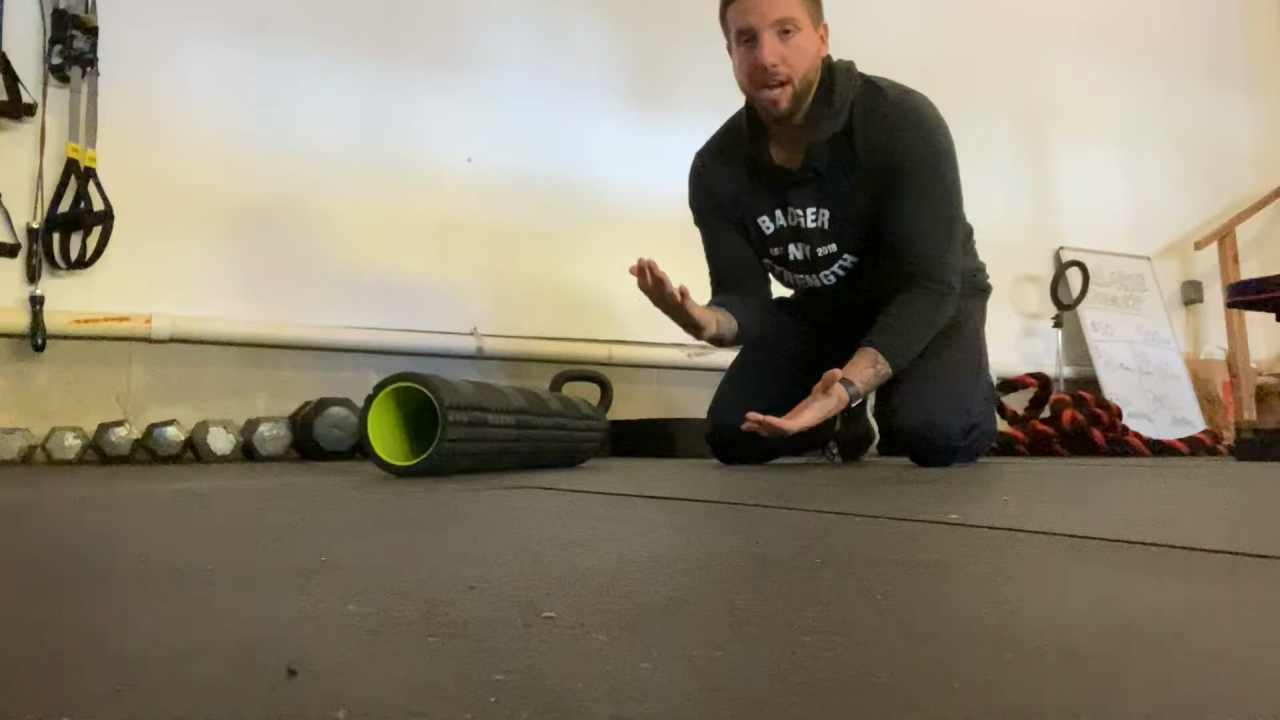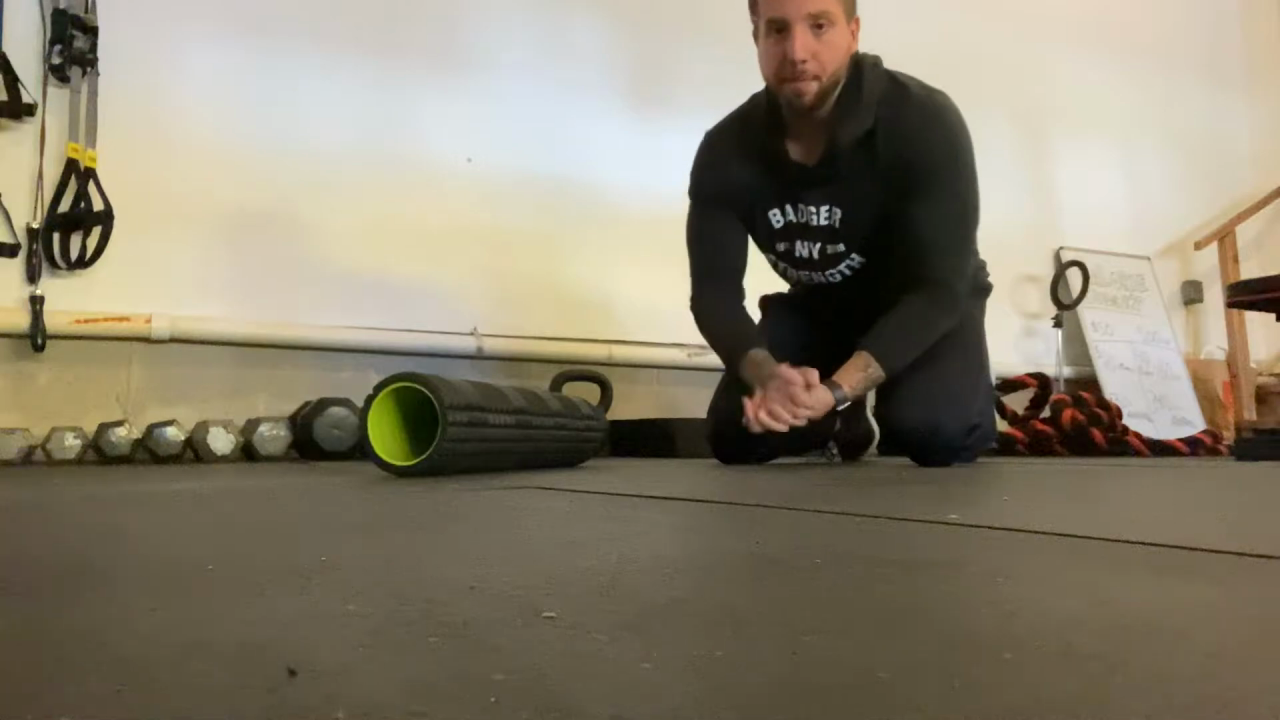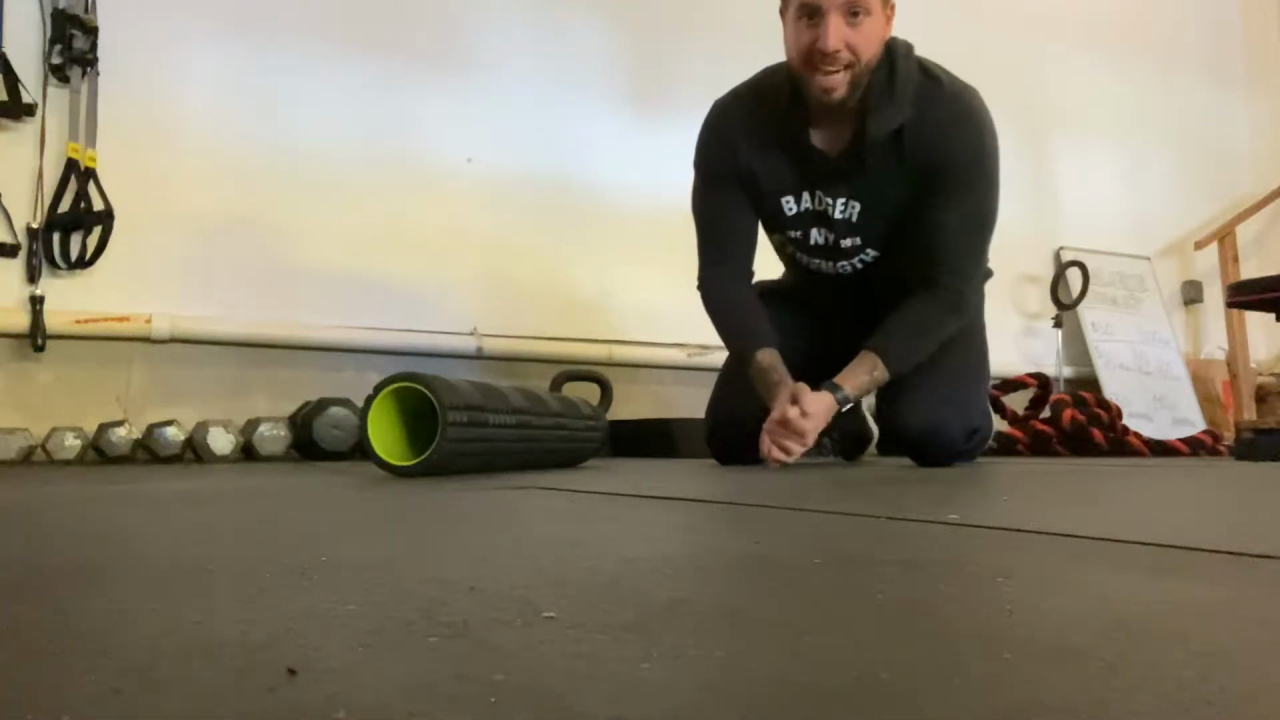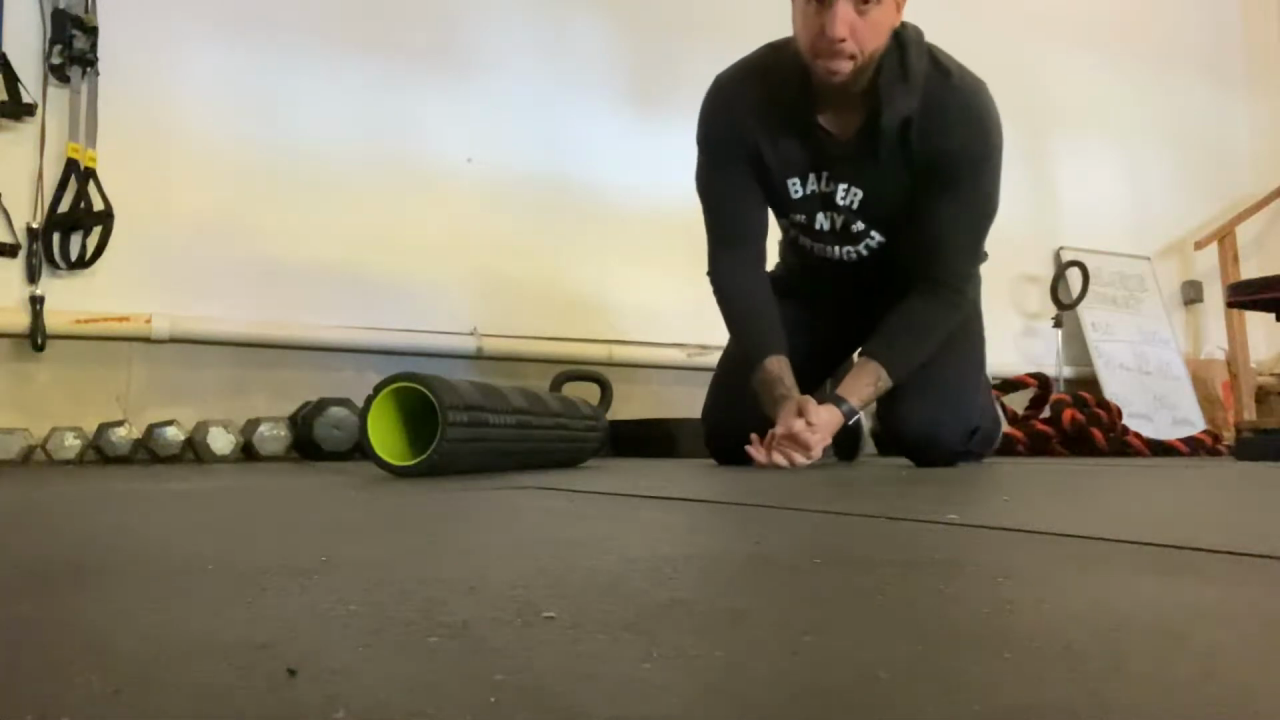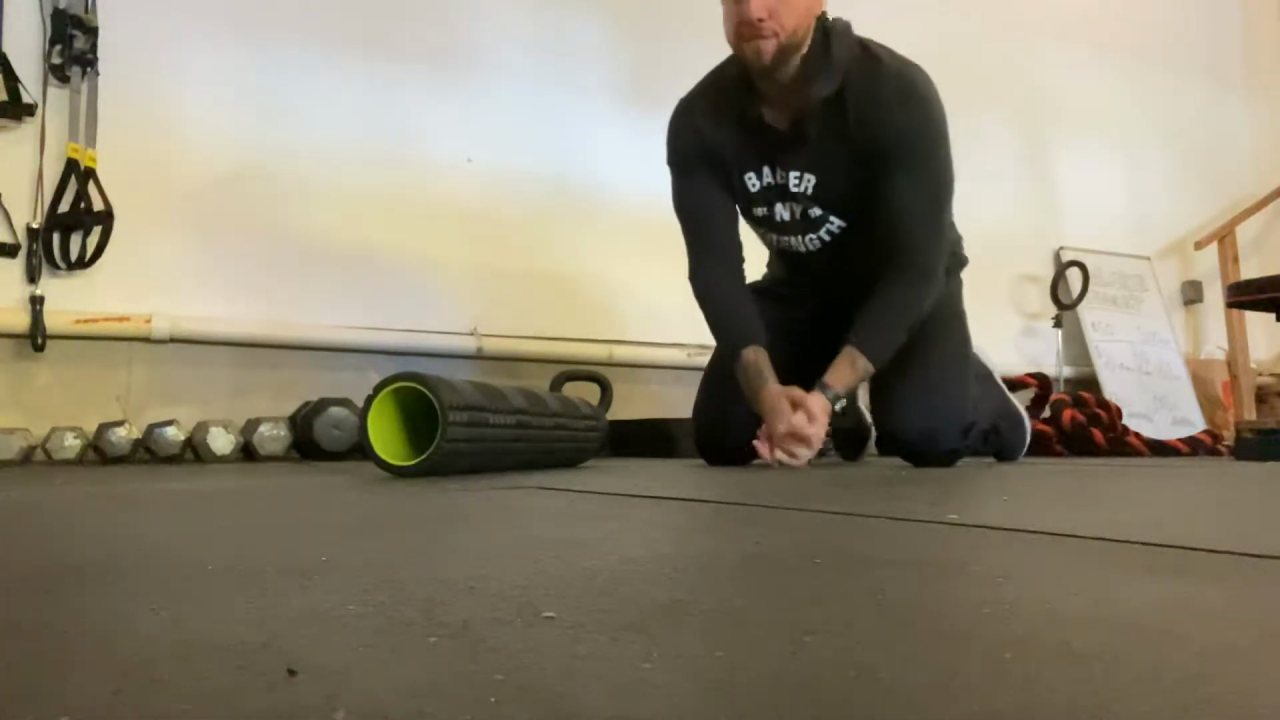
dt=0.4s
person 1, frame 1
left shoulder: (902, 123)
right shoulder: (717, 169)
left elbow: (931, 284)
right elbow: (747, 297)
left wrist: (850, 386)
right wrist: (705, 322)
left hip: (931, 301)
right hip: (823, 307)
left knee: (929, 431)
right knee: (732, 433)
left ankle: (969, 394)
right ankle: (847, 419)
person 1, frame 2
left shoulder: (924, 121)
right shoulder: (725, 152)
left elbow: (938, 288)
right elbow: (714, 290)
left wrist: (834, 390)
right wrist: (765, 375)
left hip: (935, 302)
right hip: (819, 306)
left knee: (932, 431)
right knee: (733, 435)
left ankle: (971, 398)
right ankle: (846, 417)
person 1, frame 3
left shoulder: (952, 116)
right shoulder: (735, 123)
left elbow: (948, 288)
right elbow: (723, 275)
left wrist: (834, 395)
right wrist: (781, 391)
left hip: (926, 298)
right hip: (810, 293)
left knee: (933, 432)
right knee: (733, 436)
right ankle: (846, 419)
person 1, frame 4
left shoulder: (957, 106)
right shoulder: (737, 99)
left elbow: (942, 286)
right elbow: (736, 263)
left wrist: (839, 409)
right wrist: (785, 402)
left hip: (920, 284)
right hip: (808, 278)
left knee: (932, 435)
right knee: (730, 436)
left ankle: (970, 403)
right ankle: (825, 395)
person 1, frame 5
left shoulder: (895, 91)
right shoulder: (698, 118)
left elbow: (913, 268)
right elbow: (714, 266)
left wrist: (827, 395)
right wrist: (767, 393)
left hip: (906, 281)
right hip: (798, 285)
left knee: (924, 434)
right knee: (720, 437)
left ankle: (977, 396)
right ankle: (845, 404)
